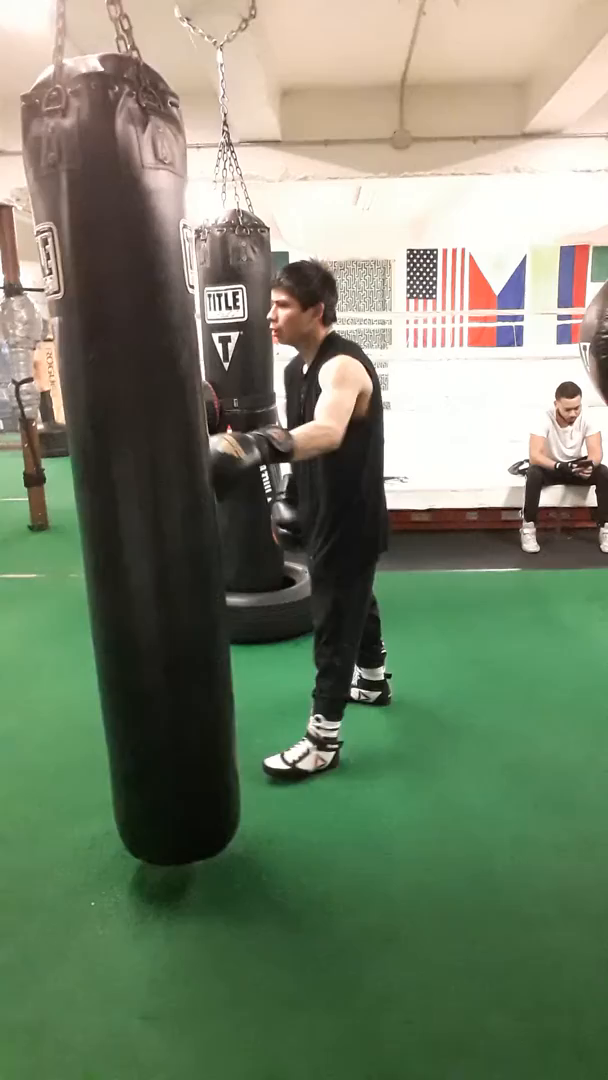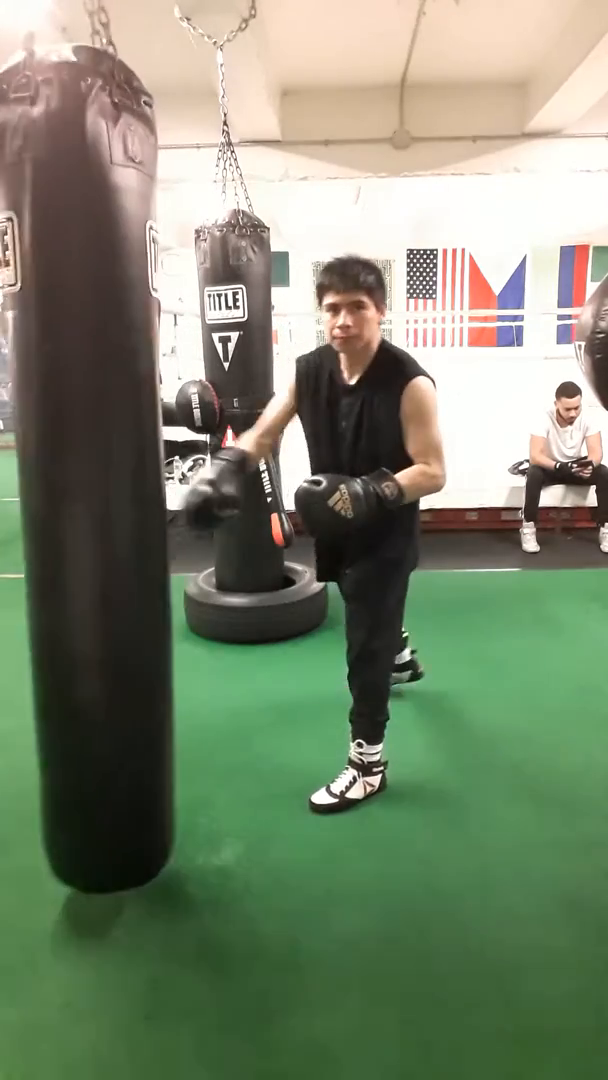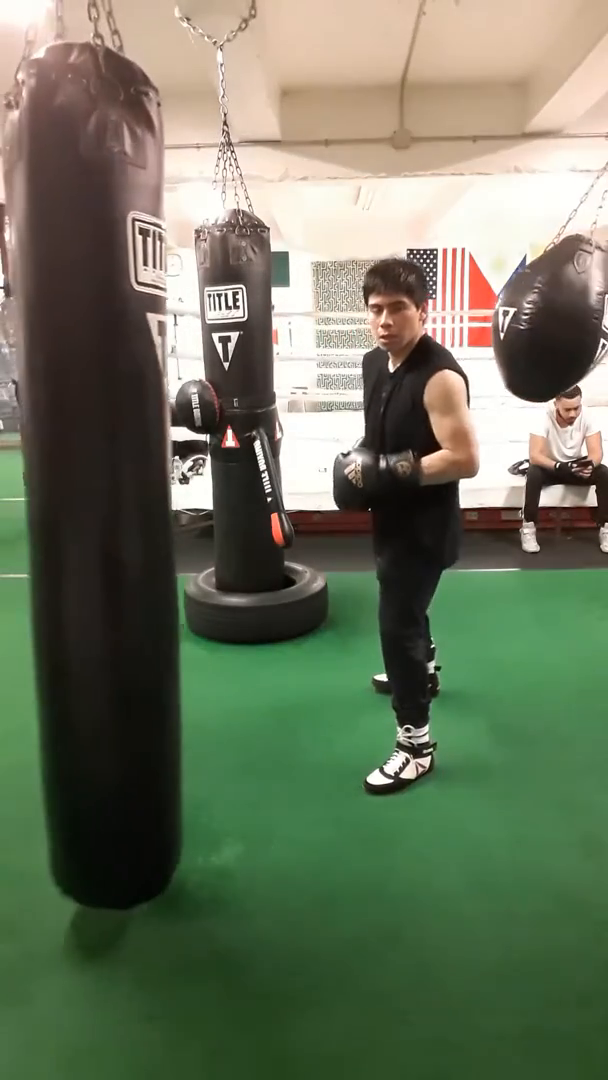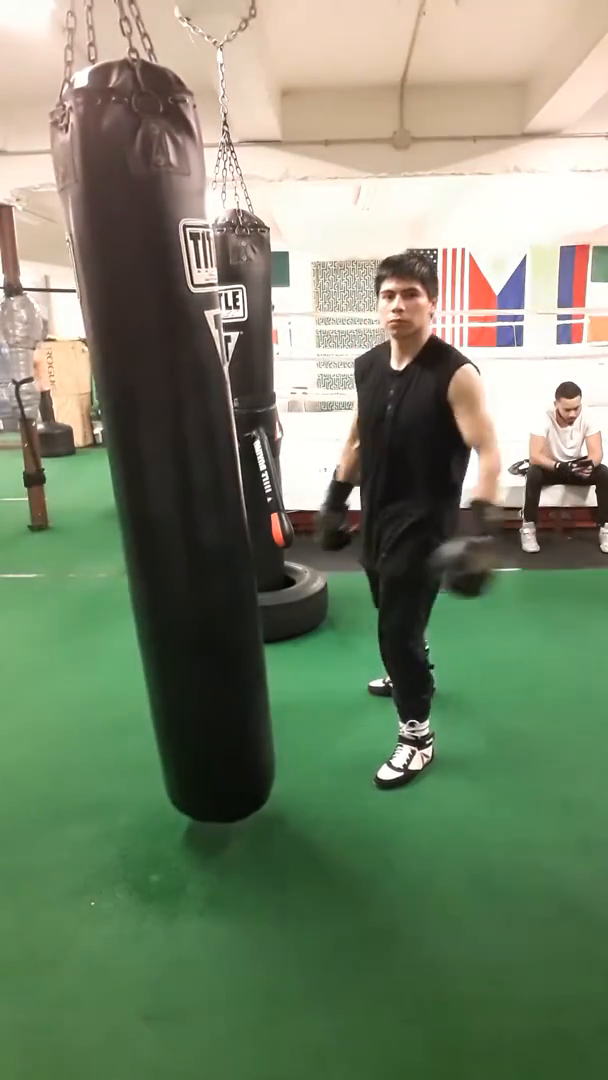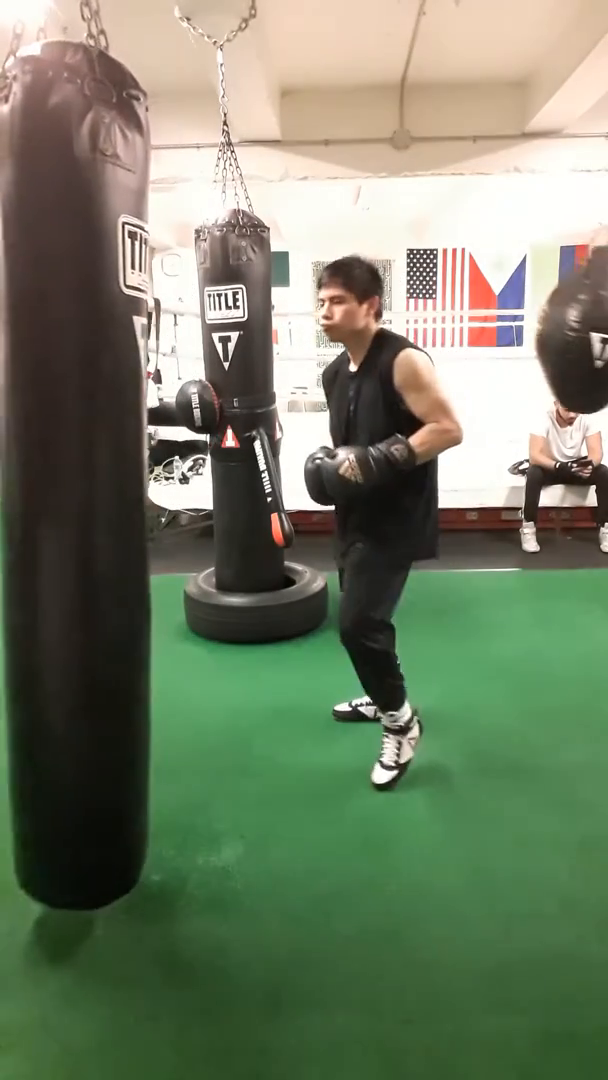
dt=1s
person 1, frame 1
left shoulder: (342, 365)
right shoulder: (299, 367)
left elbow: (328, 433)
left wrist: (250, 446)
right wrist: (297, 501)
left hip: (350, 515)
right hip: (328, 508)
left knee: (332, 621)
right knee: (355, 598)
left ankle: (323, 739)
right ankle: (372, 679)
person 1, frame 2
left shoulder: (410, 384)
right shoulder: (310, 370)
left elbow: (433, 473)
right elbow: (264, 433)
left wrist: (366, 496)
right wrist: (222, 473)
left hip: (385, 535)
right hip: (340, 529)
left knee: (363, 642)
right knee: (369, 612)
left ankle: (366, 766)
right ankle: (397, 660)
person 1, frame 3
left shoulder: (440, 376)
right shoulder: (375, 362)
left elbow: (464, 460)
left wrist: (384, 470)
right wrist: (358, 460)
left hip: (423, 524)
right hip: (393, 518)
left knee: (398, 625)
right knee: (404, 612)
left ankle: (416, 745)
right ankle: (420, 674)
person 1, frame 4
left shoulder: (457, 373)
right shoulder: (367, 366)
left elbow: (488, 452)
left wrist: (479, 528)
right wrist: (335, 499)
left hip: (426, 527)
right hip: (381, 521)
left knee: (396, 631)
right knee: (395, 617)
left ankle: (417, 737)
right ankle: (415, 676)
person 1, frame 5
left shoulder: (403, 360)
right shoulder: (335, 372)
left elbow: (448, 428)
left wrist: (380, 459)
right wrist: (329, 463)
left hip: (396, 517)
right hip: (357, 515)
left knee: (356, 621)
right knee: (364, 616)
left ankle: (400, 720)
right ankle: (383, 694)
